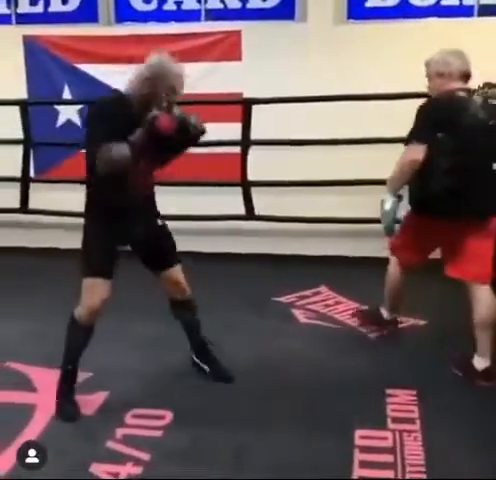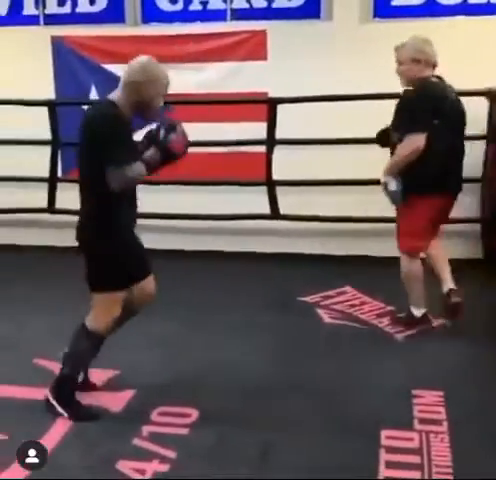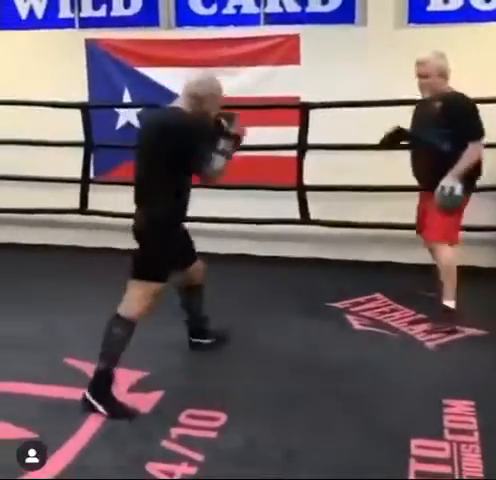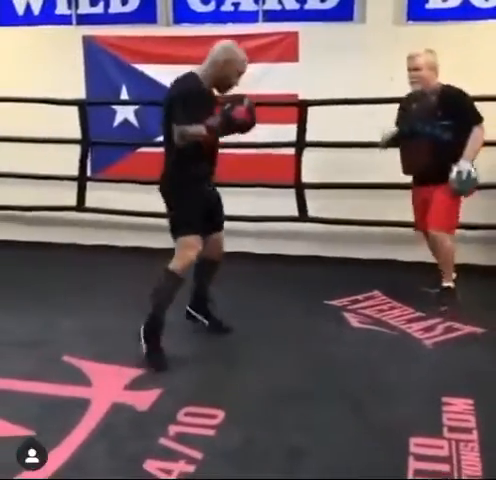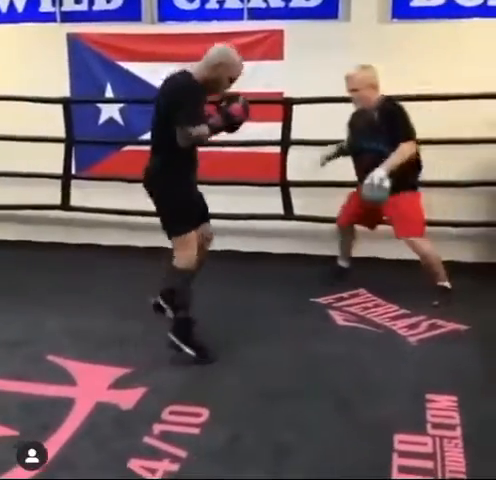
dt=0.4s
person 1, frame 1
left shoulder: (149, 111)
right shoulder: (105, 109)
right elbow: (106, 162)
left wrist: (179, 137)
right wrist: (147, 134)
left hip: (143, 213)
right hip: (105, 218)
left knee: (177, 284)
right knee: (93, 302)
left ankle: (201, 352)
right ankle: (65, 384)
person 1, frame 2
left shoulder: (116, 116)
right shoulder: (108, 119)
right elbow: (119, 179)
left wrist: (152, 147)
right wrist: (160, 154)
left hip: (116, 224)
right hip: (102, 229)
left knee: (144, 291)
right knee: (106, 312)
left ankle: (83, 352)
right ankle: (61, 391)
person 1, frame 3
left shoulder: (161, 119)
right shoulder: (182, 126)
right elbow: (210, 172)
left wrist: (210, 136)
right wrist: (229, 140)
left hip: (163, 218)
right hip: (158, 222)
left knee: (194, 272)
right knee: (138, 302)
left ankle: (199, 331)
right ankle: (99, 386)
person 1, frame 4
left shoulder: (208, 92)
right shoulder: (187, 88)
right elbow: (184, 136)
left wrist: (229, 120)
right wrist: (223, 121)
left hip: (203, 182)
right hip: (180, 184)
left knee: (214, 248)
right knee: (187, 257)
left ankle: (199, 307)
right ankle: (152, 330)
person 1, frame 5
left shoulder: (185, 84)
right shoulder: (186, 87)
right elbow: (185, 137)
left wrist: (218, 119)
right wrist: (222, 119)
left hip: (176, 176)
right hip: (167, 179)
left knee: (203, 236)
right knee: (189, 250)
left ankle: (171, 295)
right ankle: (182, 329)
person 2, frame 1
left shoulder: (435, 108)
left elbow: (414, 156)
left wrist: (392, 192)
left hip: (435, 207)
left knee: (400, 257)
left ankle: (387, 314)
person 2, frame 2
left shoulder: (417, 96)
right shoulder: (448, 94)
left elbow: (416, 142)
left wrist: (389, 171)
right wrist: (396, 137)
left hip: (422, 184)
right hip: (448, 181)
left knee: (410, 248)
right knee: (429, 239)
left ankle: (418, 313)
right ankle: (450, 289)
person 2, frame 3
left shoulder: (460, 106)
right shoulder: (423, 106)
left elbow: (476, 147)
left wrist: (452, 177)
right wrist: (401, 136)
left hip: (450, 187)
right hip: (430, 185)
left knee: (440, 241)
right knee: (430, 236)
left ankle: (449, 306)
right ankle: (448, 290)
person 2, frame 4
left shoulder: (453, 97)
right shoulder: (408, 103)
left elbow: (478, 128)
left wrist: (466, 160)
right wrist: (392, 136)
left hip: (447, 178)
right hip: (421, 178)
left knee: (438, 231)
right knee: (427, 230)
left ankle: (449, 285)
right ankle: (446, 278)
person 2, frame 5
left shoulder: (392, 110)
right shoulder: (357, 117)
left elbow: (409, 145)
left wrist: (383, 169)
right wrist: (339, 150)
left hip: (399, 185)
right hip: (369, 184)
left knee: (415, 237)
right knee: (343, 221)
left ankle: (442, 284)
right ankle: (344, 265)
